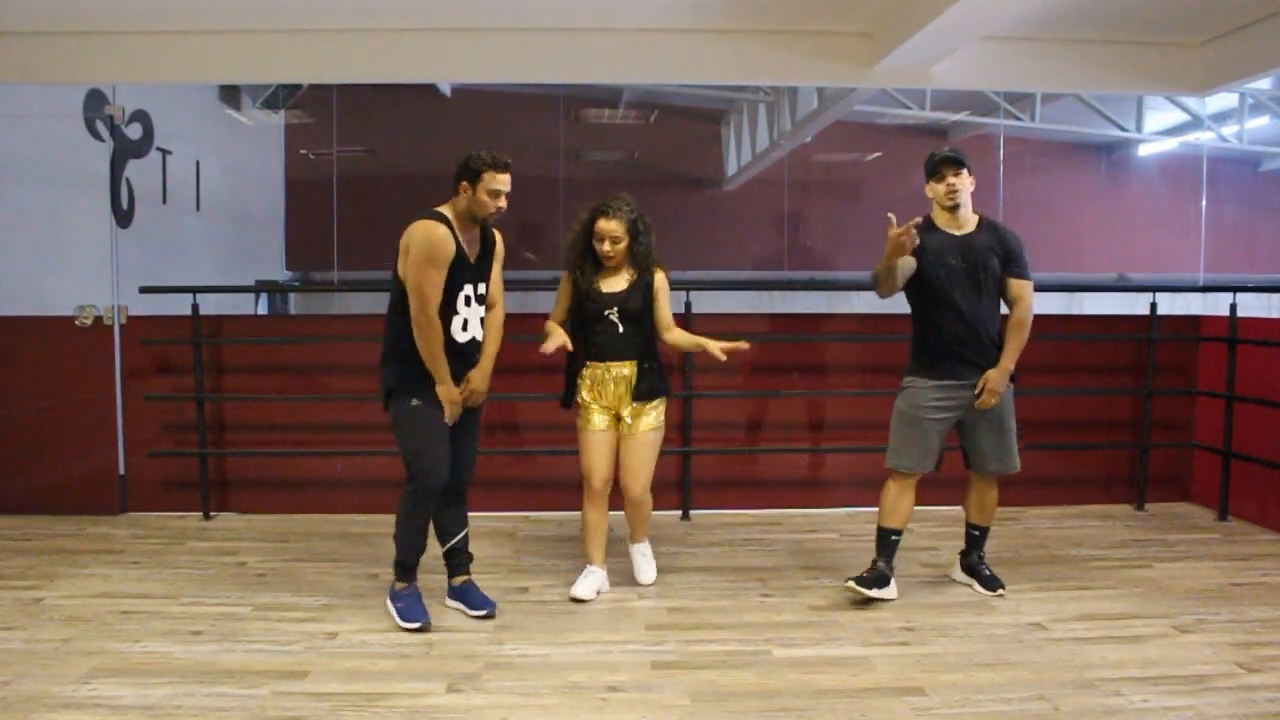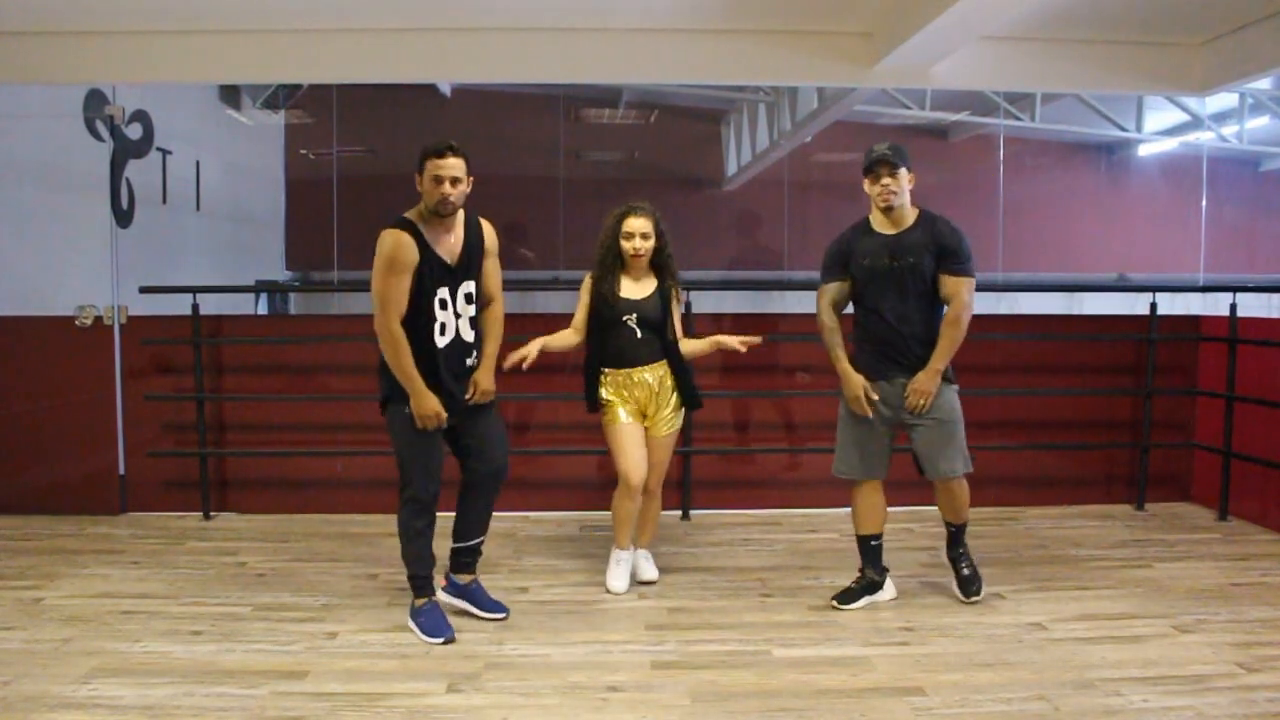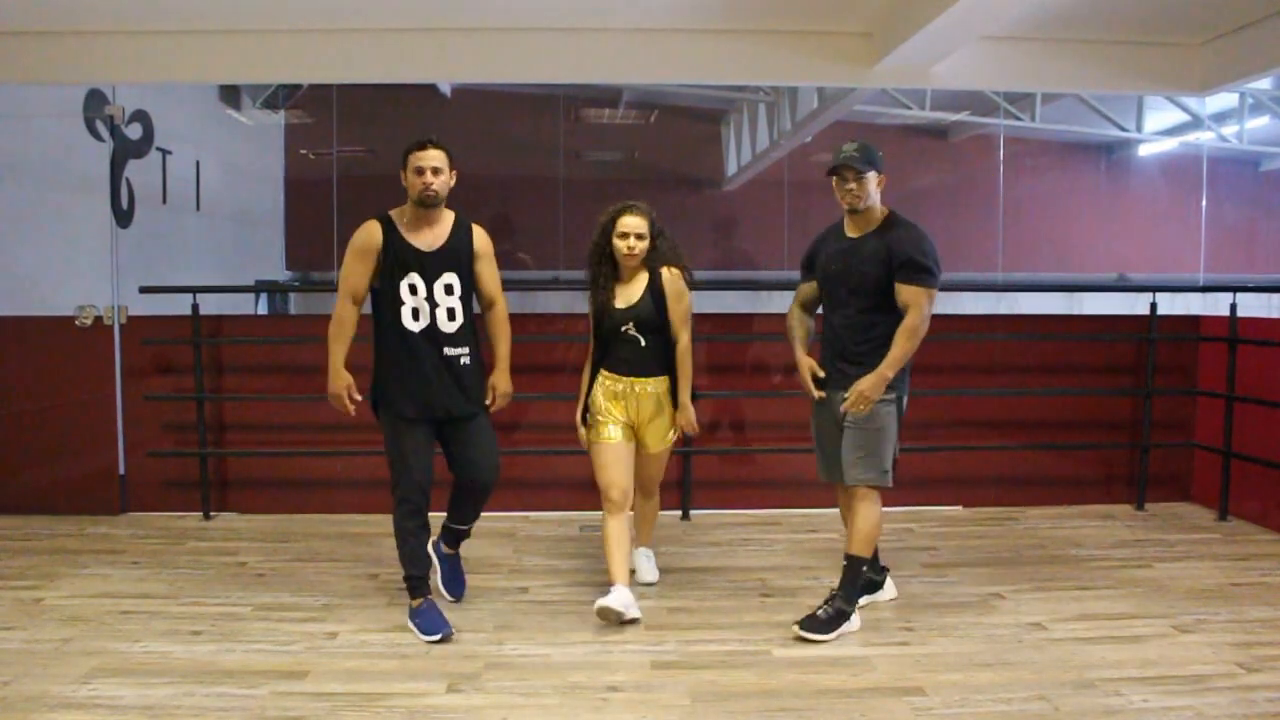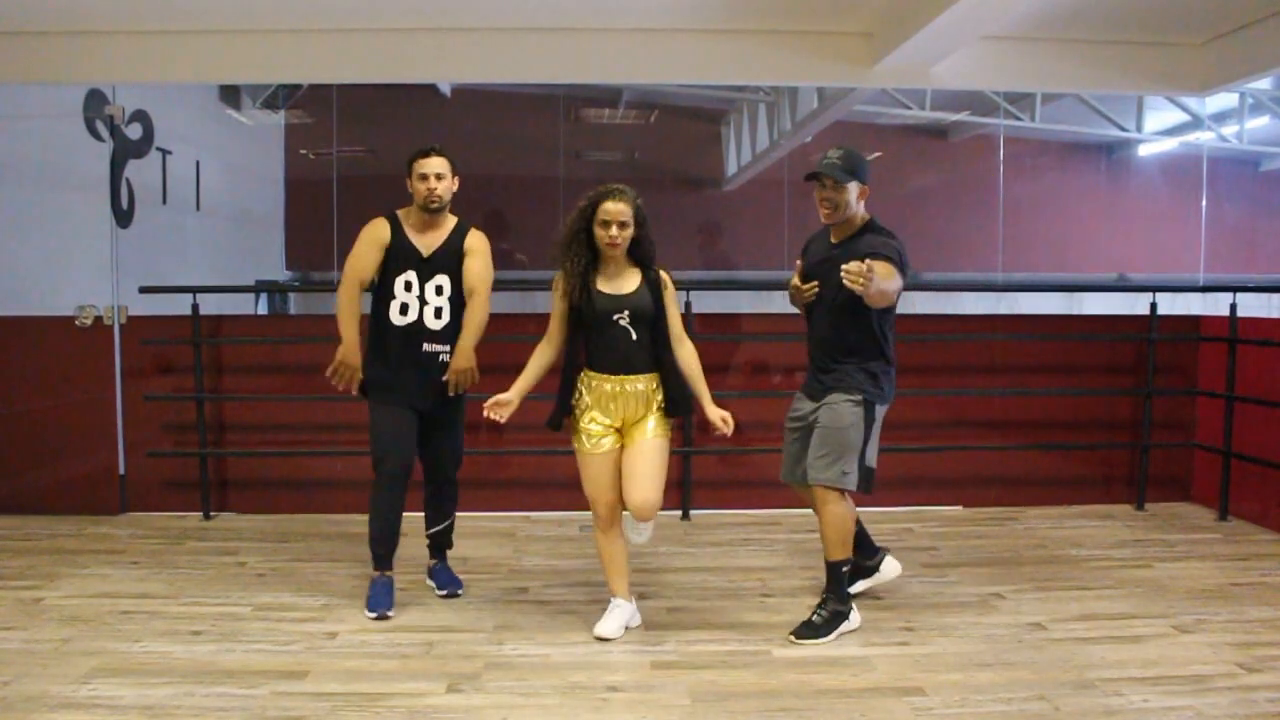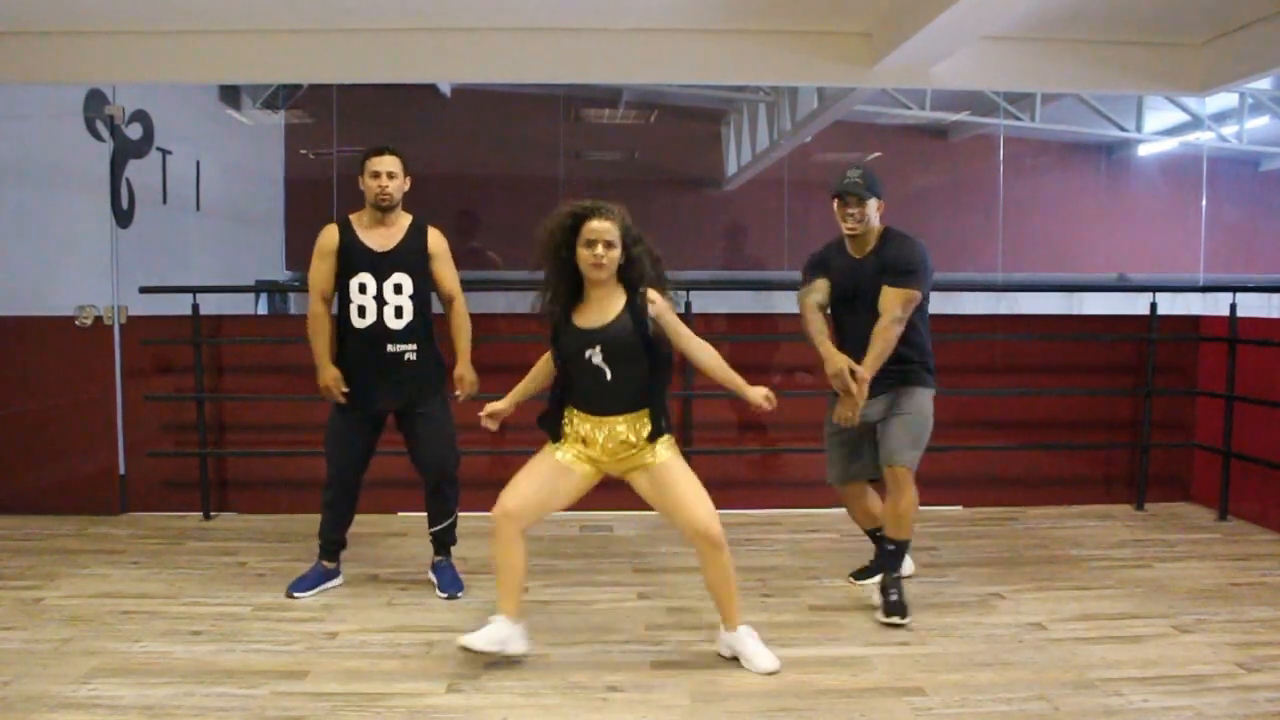
dt=0.4s
person 1, frame 1
left shoulder: (492, 240)
right shoulder: (430, 234)
left elbow: (494, 308)
right elbow: (424, 315)
left wrist: (482, 370)
right wrist: (442, 383)
left hip: (464, 380)
right hip: (416, 380)
left knee: (456, 482)
right knee: (428, 479)
left ankle: (459, 579)
right ankle: (403, 582)
person 1, frame 2
left shoulder: (482, 232)
right shoulder: (398, 241)
left elbow: (491, 302)
right elbow: (387, 323)
left wrist: (487, 366)
right wrist: (417, 393)
left hip: (467, 381)
right hip: (418, 387)
left knee: (490, 469)
right knee: (421, 493)
left ankle: (462, 578)
right ankle: (423, 599)
person 1, frame 3
left shoulder: (473, 237)
right shoulder: (374, 235)
left elbow: (493, 303)
right elbow: (348, 299)
left wrist: (502, 366)
right wrist: (337, 365)
left hip: (463, 384)
right hip: (403, 389)
left knee: (480, 476)
right knee: (412, 492)
left ankle: (448, 546)
right ankle: (419, 598)
person 1, frame 4
left shoulder: (472, 241)
right shoulder: (380, 230)
left elbow: (478, 298)
right elbow: (351, 287)
left wrist: (466, 349)
right wrist: (349, 345)
left hip: (443, 377)
right hip: (390, 378)
left knee: (443, 474)
right knee: (390, 475)
left ankle: (438, 560)
right ankle: (382, 573)
person 1, frame 5
left shoulder: (428, 238)
right shoulder: (334, 236)
left elbow: (454, 301)
right elbow: (318, 304)
left wrist: (464, 361)
right wrist: (324, 364)
left hip: (420, 379)
right hip: (357, 380)
left knee: (441, 469)
right knee: (343, 474)
left ankle: (442, 562)
right ankle: (328, 564)
person 2, frame 1
left shoulder: (1003, 240)
right shoulder: (914, 238)
left elbow: (1022, 307)
right elbow: (886, 285)
left wrist: (1004, 368)
right wrist: (892, 258)
left hip: (987, 377)
right hip: (927, 379)
left knee: (988, 473)
right knee: (904, 472)
left ankle: (972, 561)
right ankle: (883, 568)
person 2, frame 2
left shoulder: (943, 235)
right shoulder: (848, 243)
left elbow: (959, 307)
right elbow: (827, 307)
left wrist: (933, 373)
right wrist: (844, 370)
left hip: (928, 378)
right hip: (868, 379)
left knee: (950, 474)
right knee: (866, 477)
left ankle: (958, 553)
right ankle: (873, 575)
person 2, frame 3
left shoulder: (907, 241)
right shoulder: (824, 243)
left elbow: (918, 315)
right elbow: (801, 304)
left wrist: (881, 377)
right wrist: (801, 355)
left hip: (877, 383)
right hip: (829, 380)
left knee: (864, 485)
right knee: (849, 484)
left ankle: (846, 601)
right ankle: (873, 575)
person 2, frame 4
left shoulder: (880, 246)
right shoulder: (817, 242)
left elbow: (887, 288)
left wrist: (871, 285)
right wrist: (796, 294)
left hip: (857, 387)
right hip: (815, 383)
left knee: (827, 486)
right knee: (804, 481)
left ankle: (838, 604)
right ankle: (870, 558)
person 2, frame 5
left shoulder: (905, 253)
right shoulder: (822, 258)
left elbow: (893, 319)
right elbow: (812, 309)
left wrist: (864, 379)
right wrist: (832, 355)
left hip: (905, 382)
right hip: (845, 380)
left knee: (900, 471)
right knee: (848, 479)
left ankle: (891, 580)
right ankle: (892, 556)
person 3, frame 1
left shoulder: (651, 277)
right shoulder: (576, 276)
left elbow: (668, 332)
right elbow: (556, 322)
left wrist: (705, 343)
right wrist: (556, 335)
left hip: (642, 386)
right hip: (594, 388)
left knee: (636, 488)
right knee: (596, 484)
left ankle: (640, 544)
right ankle: (594, 568)
person 3, frame 2
left shoulder: (667, 286)
right shoulder: (597, 282)
left elbow: (678, 342)
right elbow: (577, 333)
left wrist: (716, 342)
right wrist: (540, 343)
left hip: (663, 388)
right hip: (616, 390)
left knee: (652, 484)
right knee: (632, 478)
left ankle: (643, 551)
right ankle: (620, 550)
person 3, frame 3
left shoulder: (667, 276)
right shoulder: (603, 288)
left elbow: (683, 341)
right elbow: (594, 350)
left wrist: (686, 403)
right wrist: (583, 407)
left hip: (657, 396)
right hip: (610, 397)
left knee: (647, 486)
right knee: (615, 496)
left ankle: (643, 548)
right ankle: (620, 592)
person 3, frame 4
left shoulder: (656, 280)
right shoulder: (571, 278)
left elbow: (679, 343)
right elbow: (553, 341)
left wrist: (708, 404)
right wrist: (516, 392)
left hip: (648, 400)
right hip: (593, 401)
left knee: (643, 504)
right knee: (604, 511)
left ankle: (640, 512)
right ankle: (622, 603)
person 3, frame 5
left shoulder: (644, 301)
right shoulder: (565, 306)
left elbow: (691, 344)
left wrist: (743, 388)
right wrist: (510, 401)
left hip: (640, 439)
right hip: (578, 438)
left knee: (709, 531)
right knee: (506, 514)
left ankle: (734, 634)
right ankle: (508, 626)
